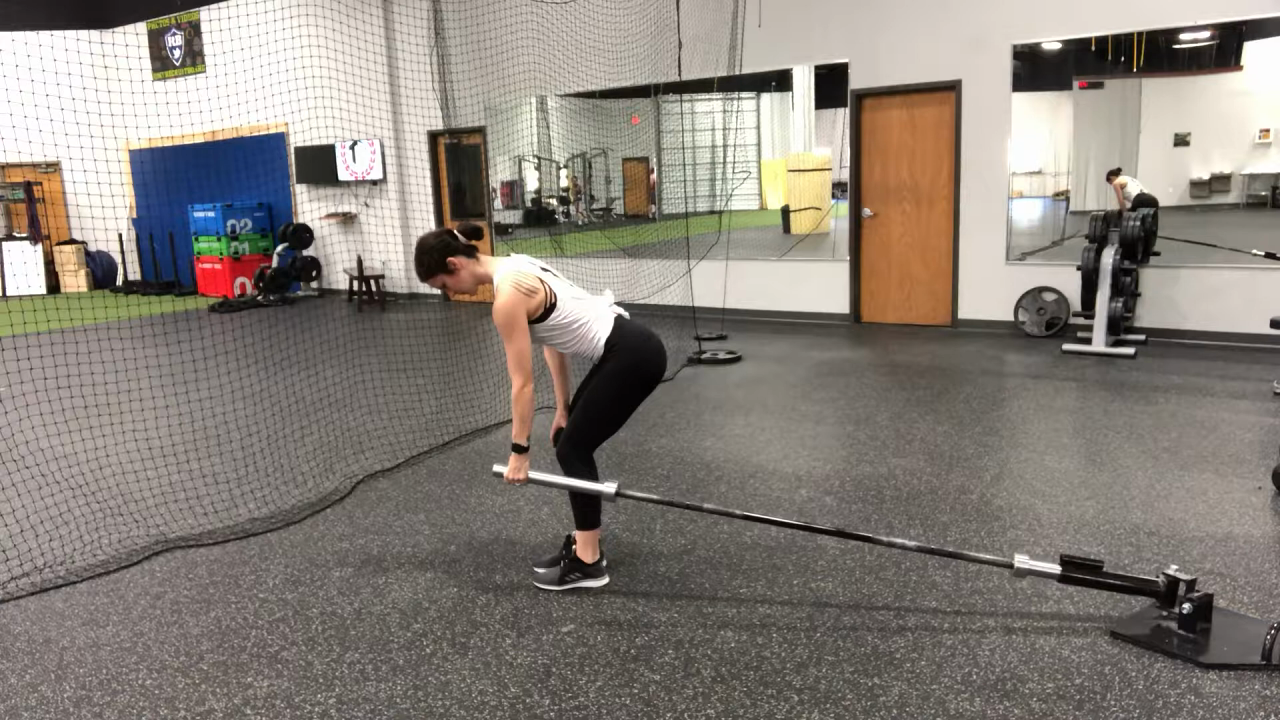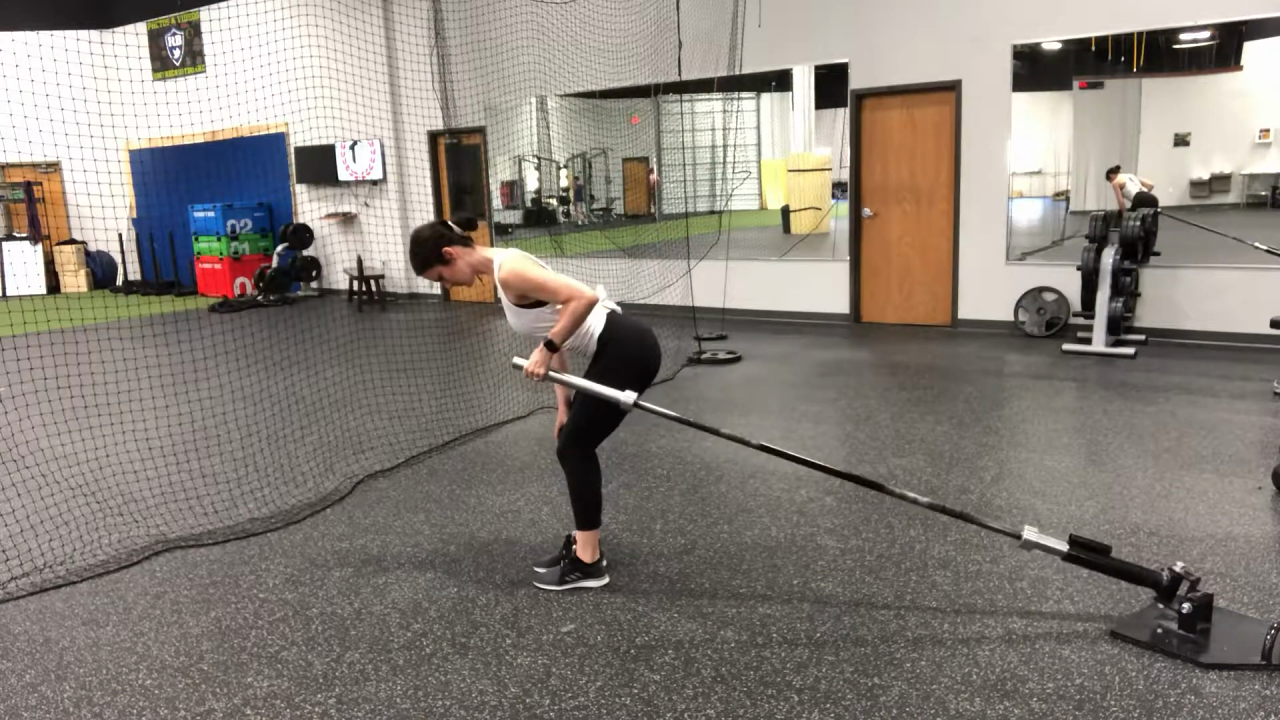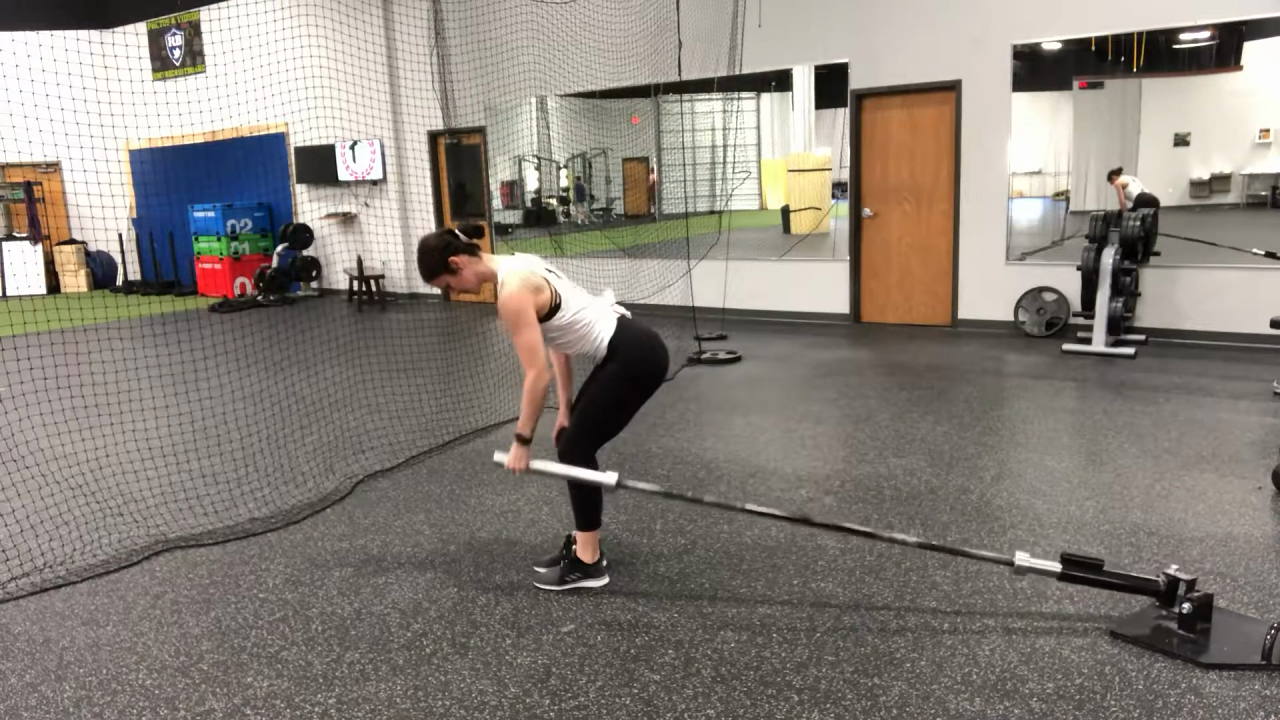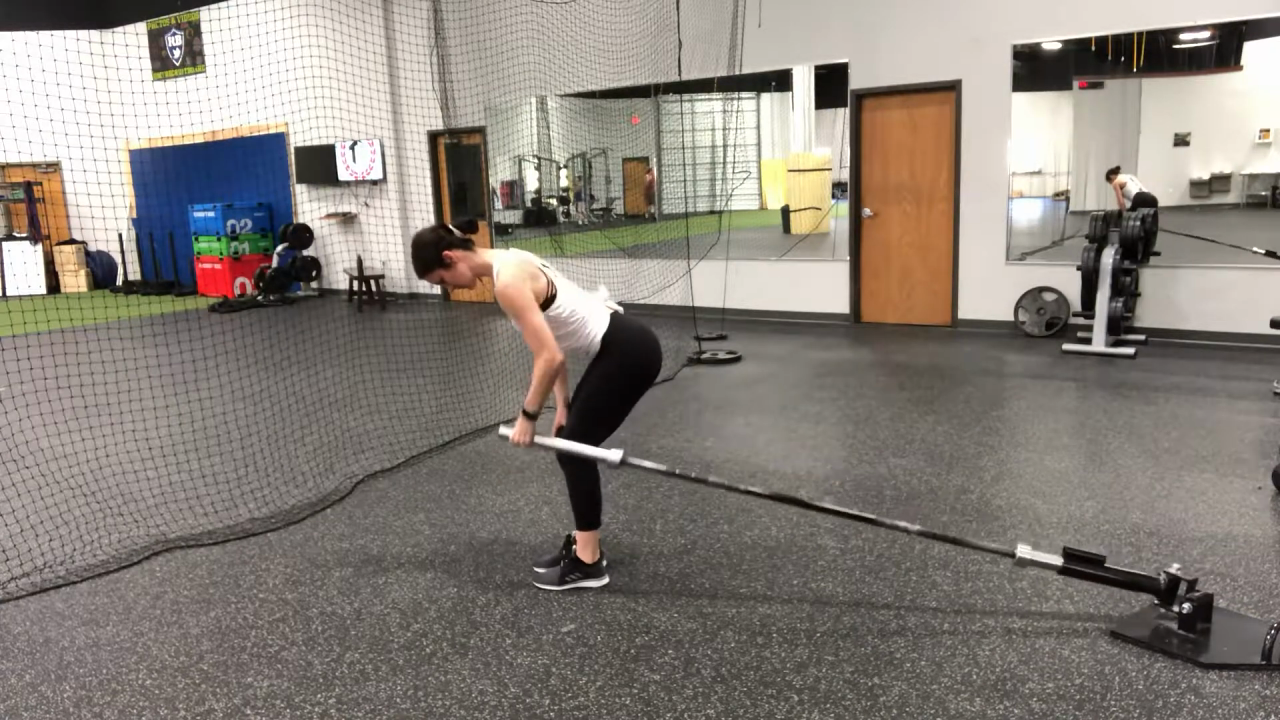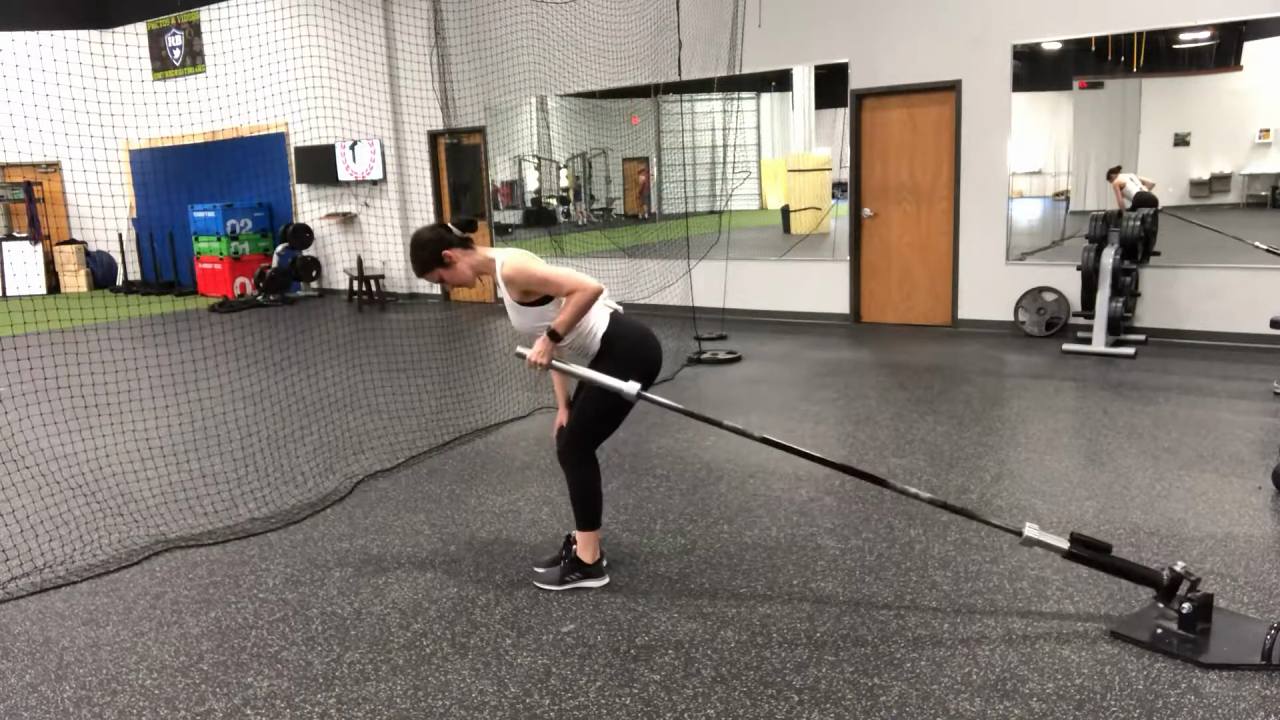
dt=1s
person 1, frame 1
left shoulder: (508, 295)
right shoulder: (515, 268)
left elbow: (523, 383)
left wrist: (519, 451)
right wrist: (563, 409)
left hip: (634, 356)
right hip: (623, 348)
left knee: (573, 449)
right knee: (568, 440)
left ankle: (588, 563)
right ankle: (583, 544)
person 1, frame 2
left shoulder: (510, 270)
right shoulder: (504, 269)
left elbow: (585, 297)
right elbow: (555, 325)
left wrist: (546, 350)
right wrist: (564, 404)
left hip: (627, 351)
right hip: (617, 348)
left knee: (574, 448)
right knee: (574, 444)
left ankle: (588, 562)
right ankle: (582, 544)
person 1, frame 3
left shoulder: (512, 292)
right shoulder: (517, 267)
left elbow: (538, 376)
left wrist: (521, 441)
right wrist: (566, 408)
left hip: (636, 357)
right hip: (623, 350)
left knee: (575, 449)
right knee: (572, 443)
left ankle: (588, 562)
right ankle: (582, 545)
person 1, frame 4
left shoulder: (508, 281)
right shoulder: (510, 265)
left elbow: (550, 357)
right elbow: (553, 344)
left wrist: (528, 417)
right wrist: (563, 404)
left hip: (629, 352)
right hip: (618, 347)
left knee: (574, 449)
right knee: (570, 442)
left ankle: (588, 563)
right ankle: (583, 543)
person 1, frame 5
left shoulder: (512, 267)
right shoulder: (504, 270)
left elbow: (589, 288)
right elbow: (560, 339)
left wrist: (549, 337)
right wrist: (564, 406)
left hip: (628, 351)
right hip: (613, 349)
left knee: (575, 449)
right knee: (571, 443)
left ankle: (588, 563)
right ankle: (583, 544)
